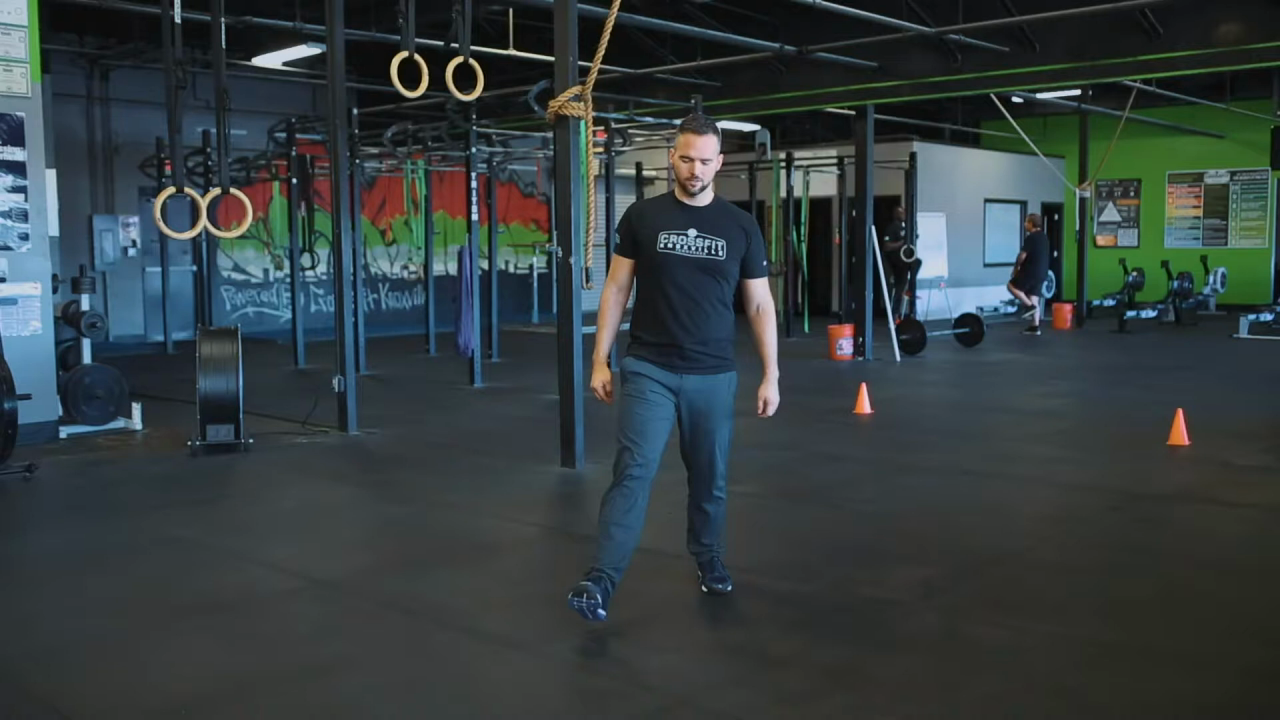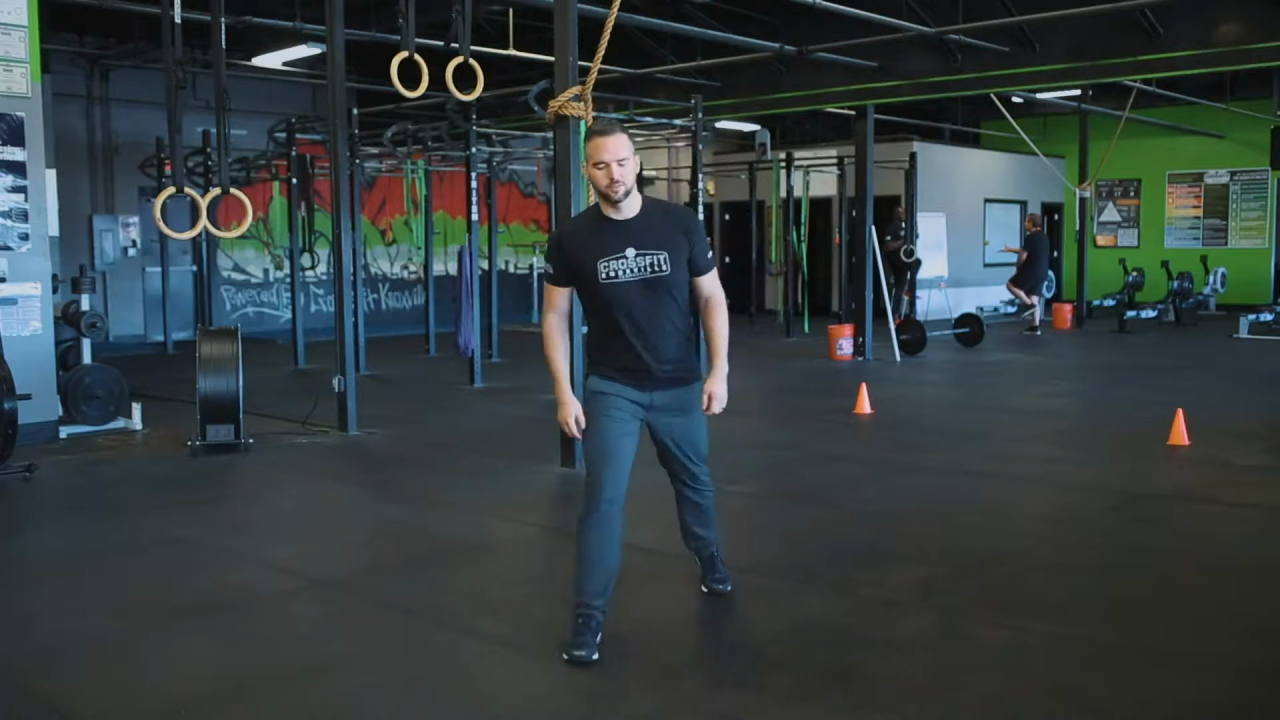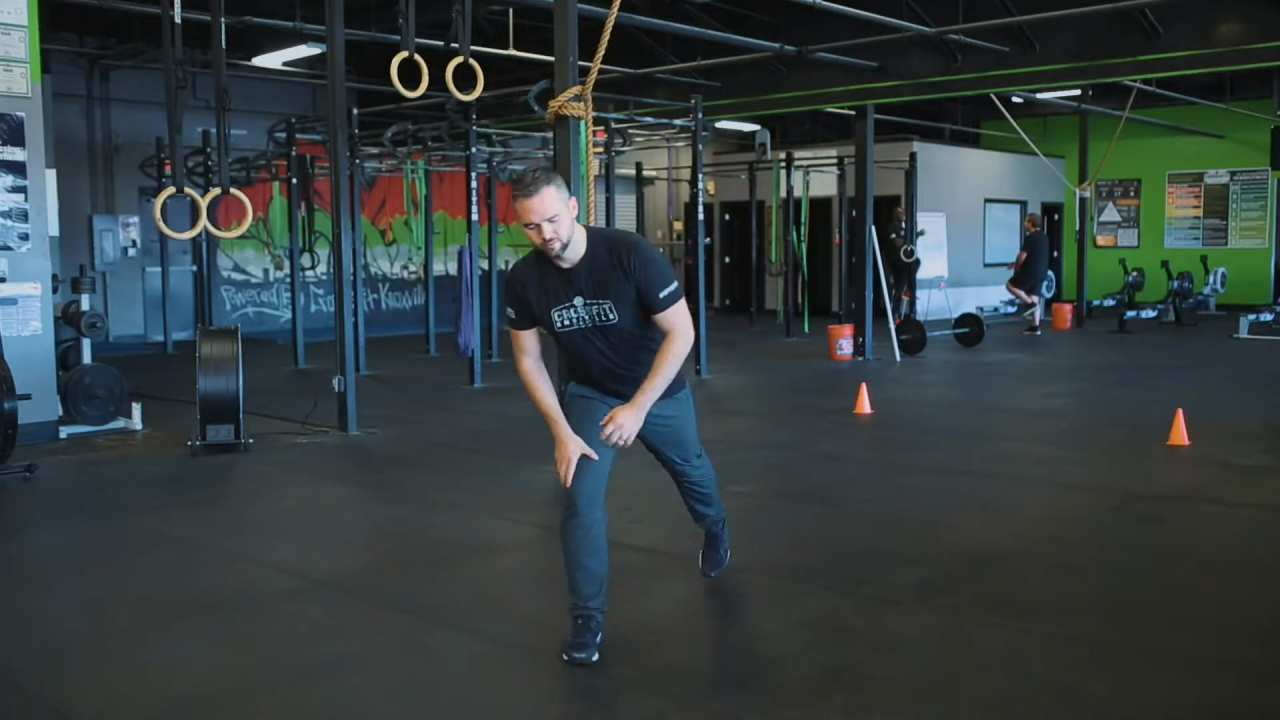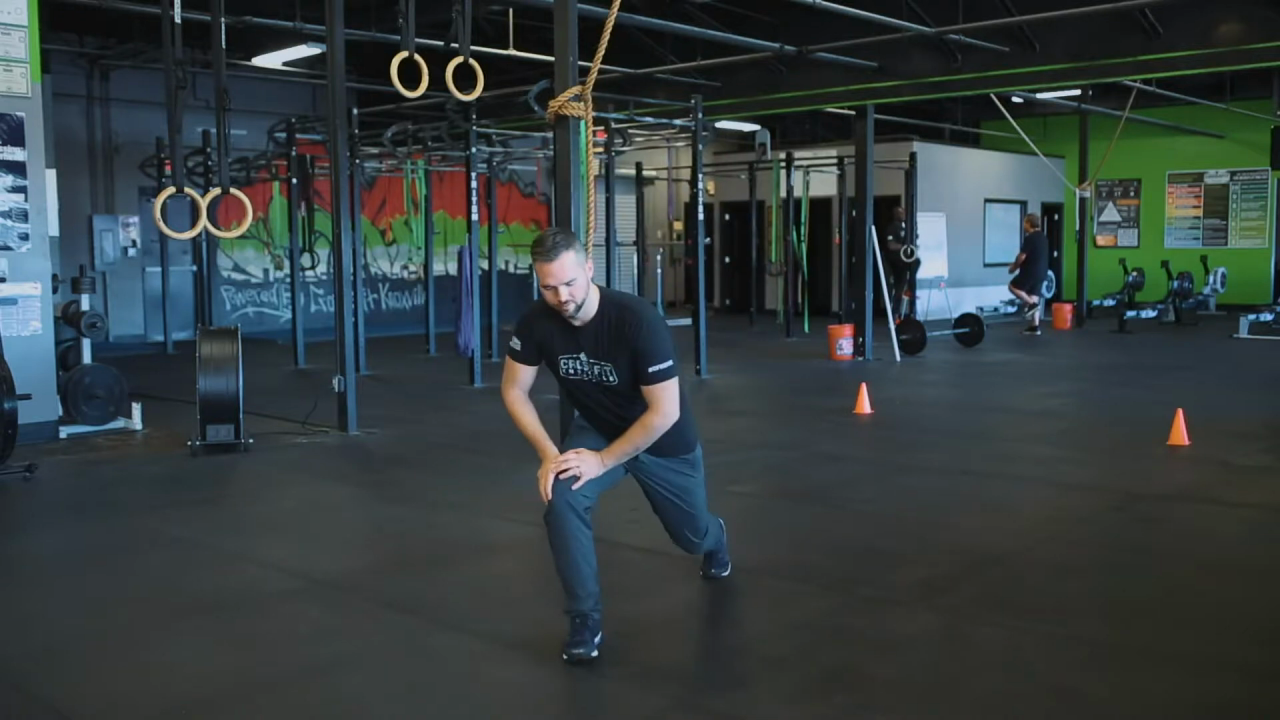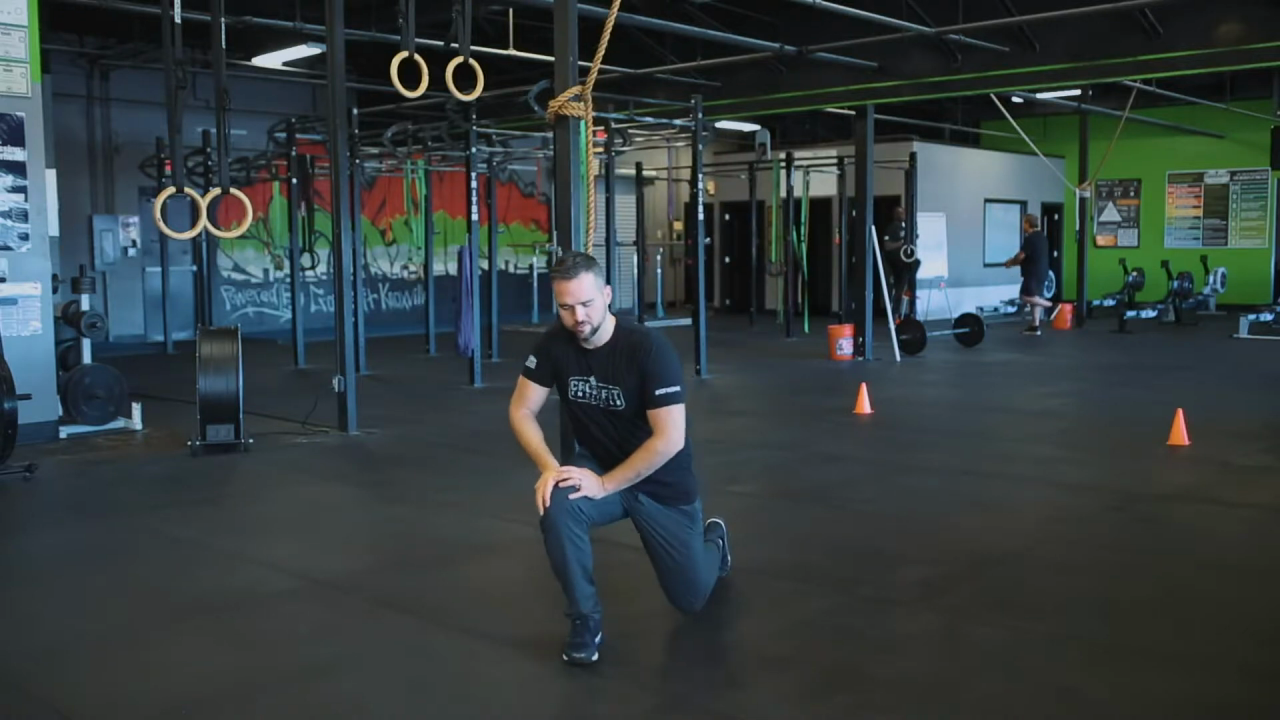
dt=0.4s
person 1, frame 1
left shoulder: (741, 226)
right shoulder: (642, 216)
left elbow: (760, 304)
right elbow: (616, 289)
left wrist: (770, 375)
right wrist: (600, 360)
left hip: (713, 375)
right hip: (648, 369)
left knee: (710, 477)
right knee: (633, 470)
left ankle: (708, 556)
right ankle: (600, 582)
person 1, frame 2
left shoulder: (679, 222)
right shoulder: (571, 238)
left elbow: (712, 298)
right elbow: (554, 317)
left wrist: (719, 371)
right wrist: (563, 393)
left hip: (680, 385)
right hip: (611, 389)
left knee: (693, 481)
right knee: (604, 497)
left ankle: (707, 554)
right ankle: (589, 616)
person 1, frame 3
left shoulder: (631, 253)
right shoulder: (523, 280)
left elbow: (682, 331)
right elbow: (528, 360)
left wrist: (639, 407)
right wrist: (562, 431)
left hip: (659, 388)
right hip: (590, 394)
left knee: (690, 468)
right knee: (581, 498)
left ankle: (715, 527)
right ankle: (587, 618)
person 1, frame 4
left shoulder: (638, 320)
right shoulder: (537, 322)
left elbow: (665, 413)
right elbow: (514, 390)
left wrist: (603, 461)
right wrist: (549, 454)
left hip: (661, 441)
right hip: (597, 430)
left knee: (692, 536)
right knee: (560, 499)
left ankle: (714, 535)
right ankle: (585, 618)
person 1, frame 5
left shoulder: (650, 350)
right shoulder: (553, 345)
left elbow: (670, 439)
right elbow: (521, 411)
left wrist: (605, 485)
right wrist: (549, 467)
left hip: (662, 483)
right hip: (597, 467)
left knee: (690, 596)
right knee: (556, 507)
left ankle: (712, 537)
right ankle: (584, 619)
